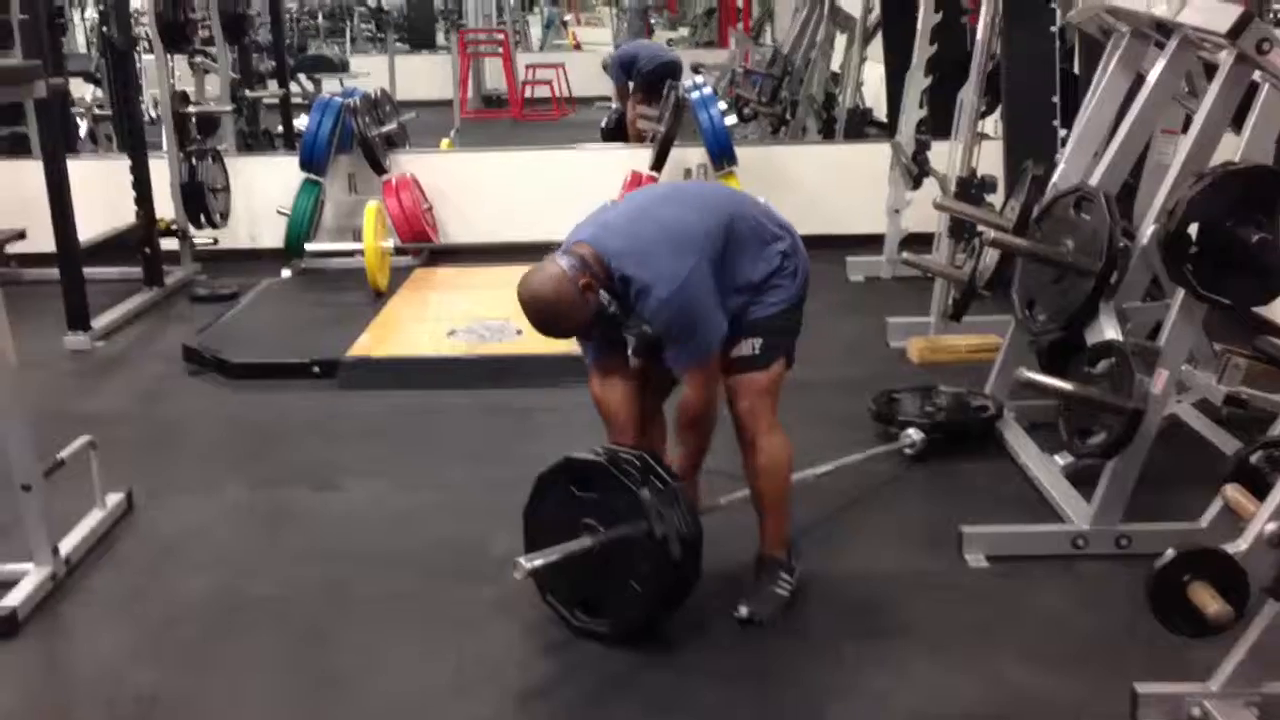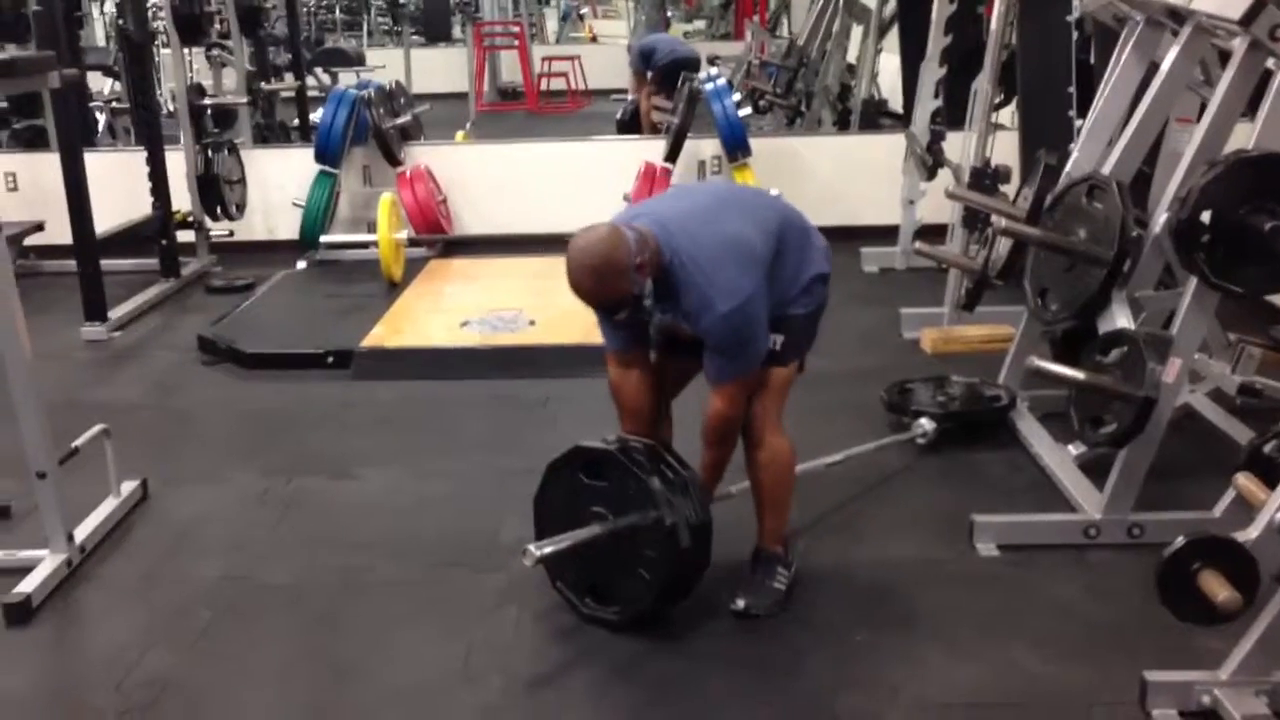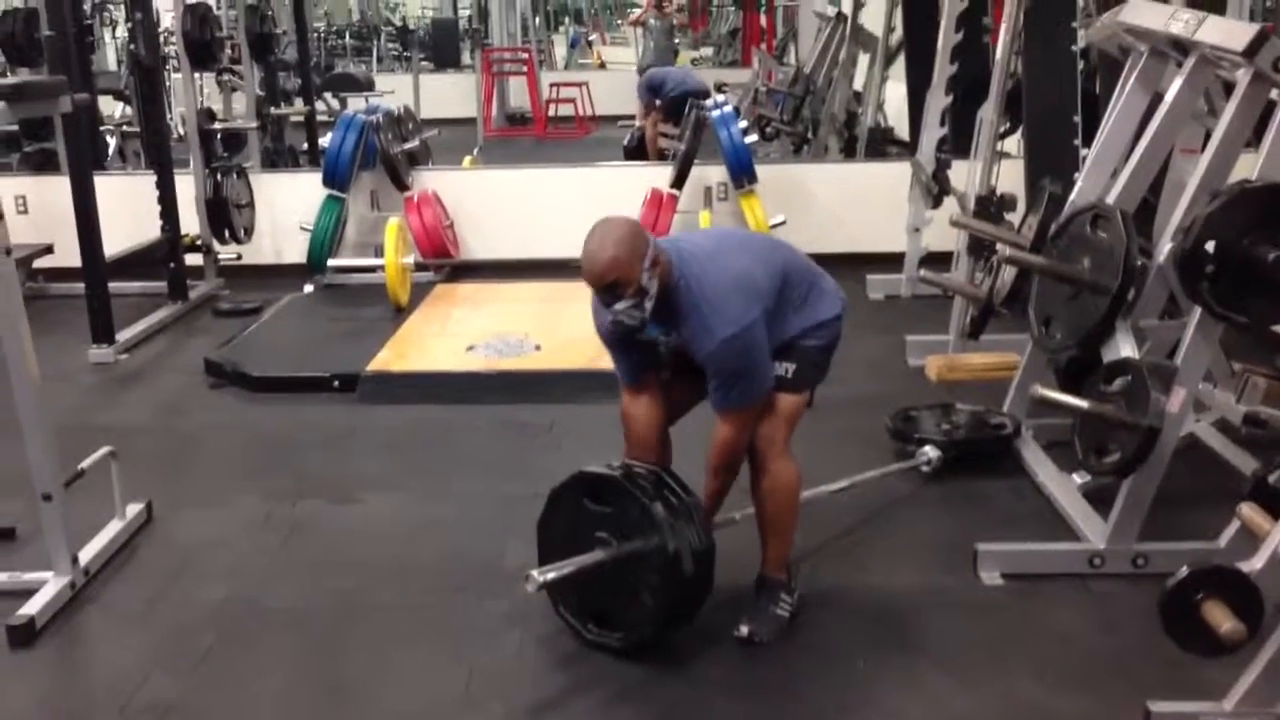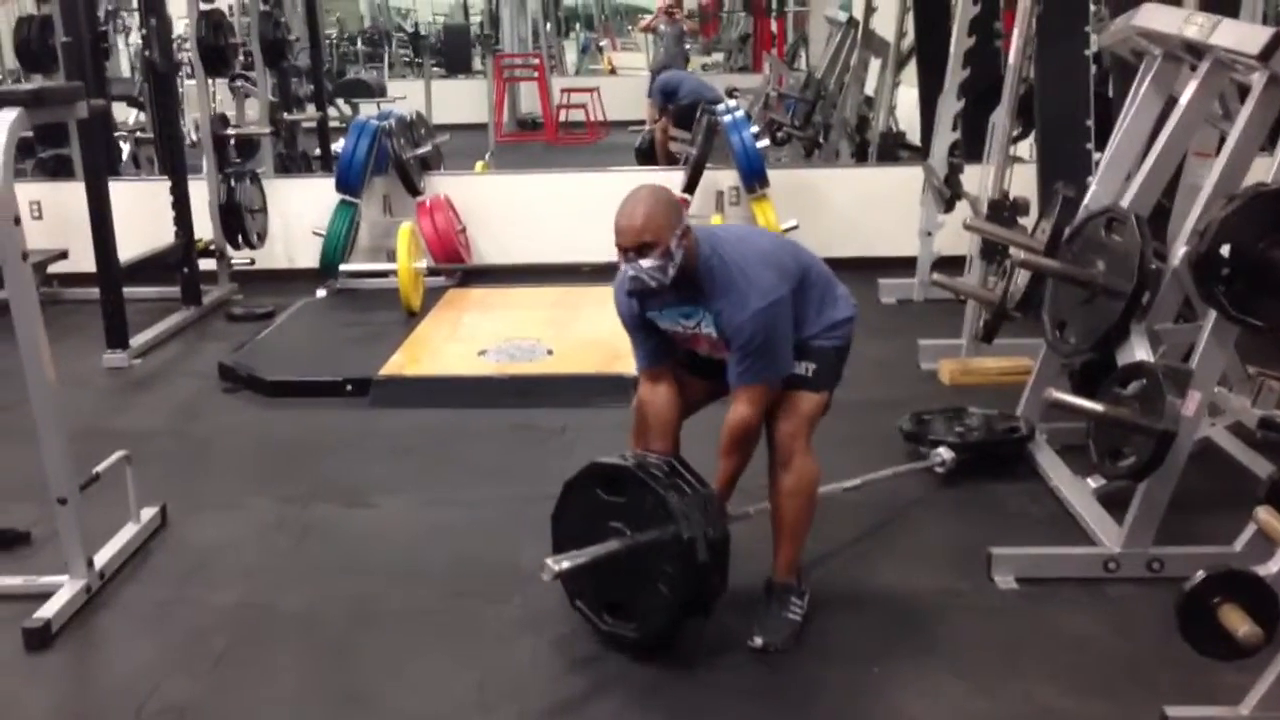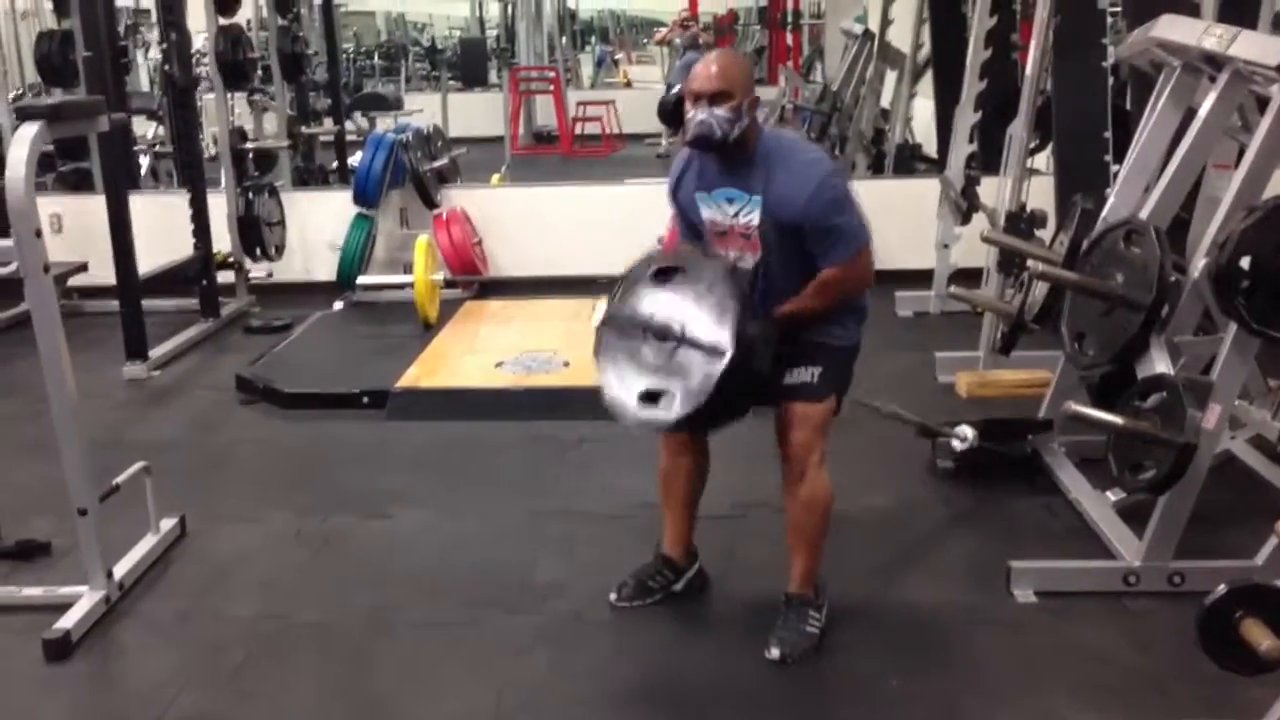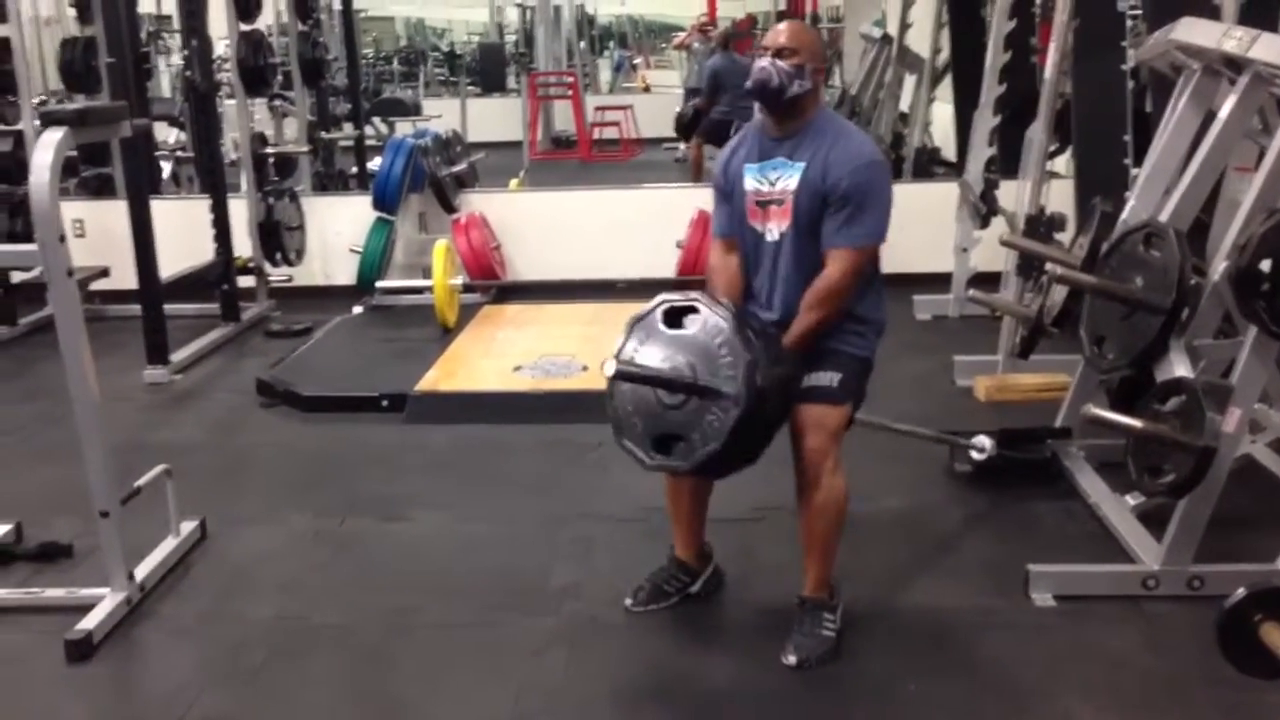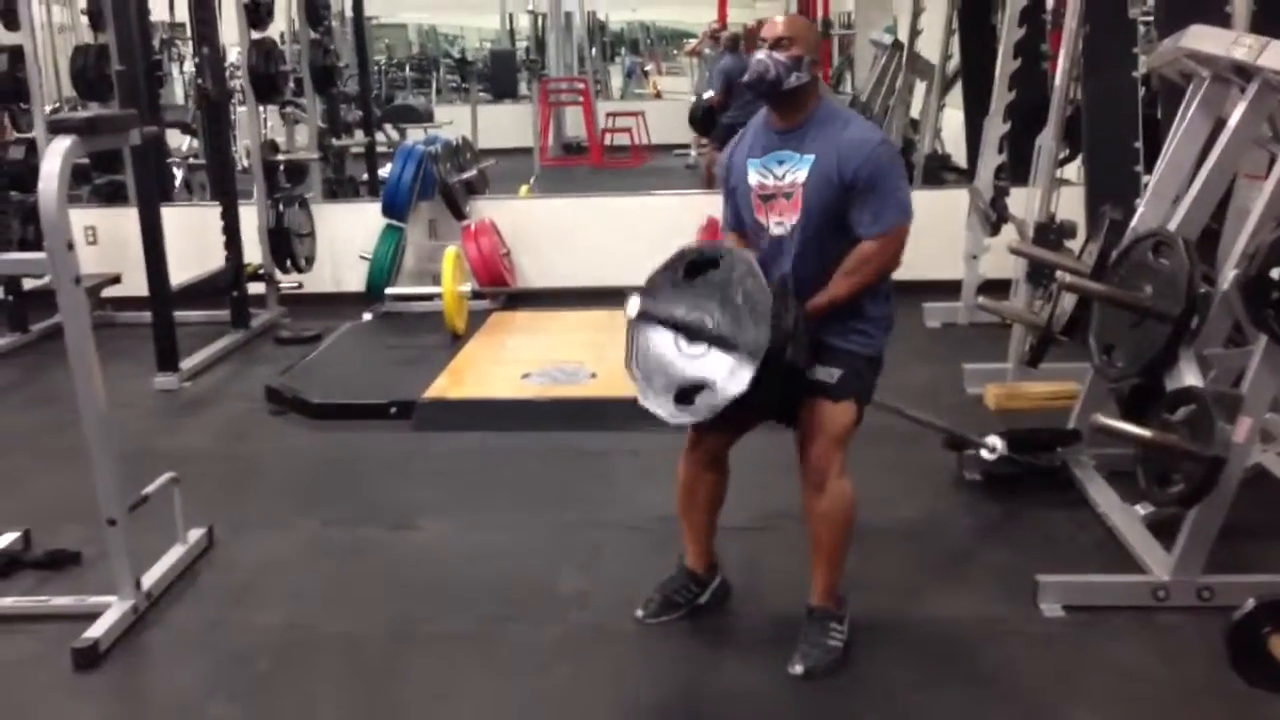
dt=0.7s
person 1, frame 1
left shoulder: (666, 285)
right shoulder: (573, 274)
left elbow: (701, 389)
right elbow: (610, 380)
left wrist: (684, 477)
left hip: (765, 275)
right hip: (699, 272)
left knee: (752, 417)
right knee: (640, 397)
left ankle: (777, 560)
person 1, frame 2
left shoulder: (720, 294)
right shoulder: (612, 264)
left elbow: (728, 404)
right elbow: (627, 370)
left wrist: (700, 492)
left hip: (790, 279)
left knee: (758, 417)
right knee: (649, 395)
left ankle: (774, 555)
person 1, frame 3
left shoulder: (723, 317)
right shoulder: (614, 307)
left elbow: (734, 428)
right elbow: (640, 396)
left wrist: (701, 516)
left hip: (804, 320)
left knee: (765, 442)
right knee: (642, 425)
left ankle: (778, 581)
person 1, frame 4
left shoulder: (750, 290)
right shoulder: (633, 290)
left elbow: (748, 410)
right elbow: (657, 383)
left wrist: (714, 501)
left hip: (813, 328)
left knee: (787, 437)
right knee: (647, 414)
left ankle: (787, 585)
person 1, frame 5
left shoulder: (805, 177)
right shoulder: (686, 169)
left elbow: (857, 271)
left wrist: (771, 320)
left hip: (816, 324)
left knee: (801, 447)
right knee: (680, 423)
left ankle: (805, 597)
right ankle: (677, 562)
person 1, frame 6
left shoulder: (853, 158)
right shoulder: (737, 153)
left elbow: (843, 273)
right elbow: (726, 250)
left wrist: (785, 350)
left hip: (832, 330)
right hip: (754, 322)
left knee: (815, 450)
left ankle: (819, 600)
right ankle: (691, 565)
person 1, frame 7
left shoulder: (862, 146)
right shoulder: (741, 146)
left elbow: (882, 251)
left wrist: (805, 315)
left hip: (840, 328)
left knee: (821, 455)
right knee: (700, 434)
left ankle: (826, 610)
right ankle: (699, 574)
